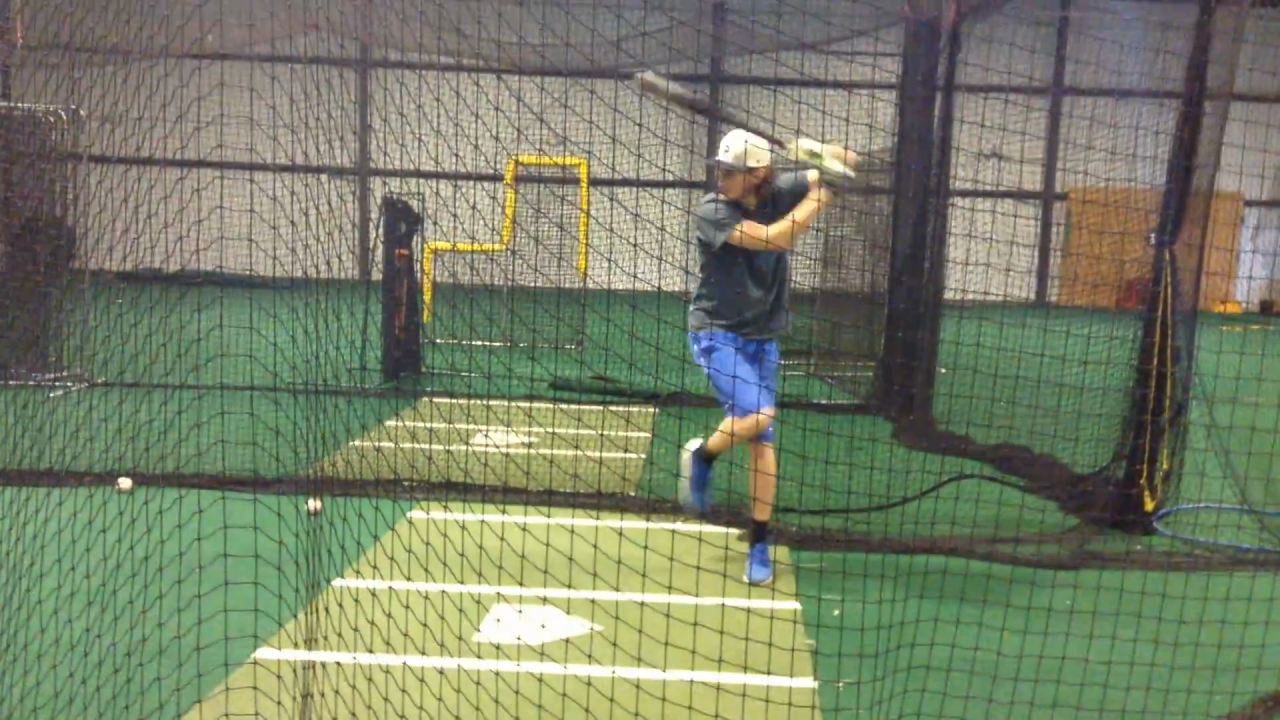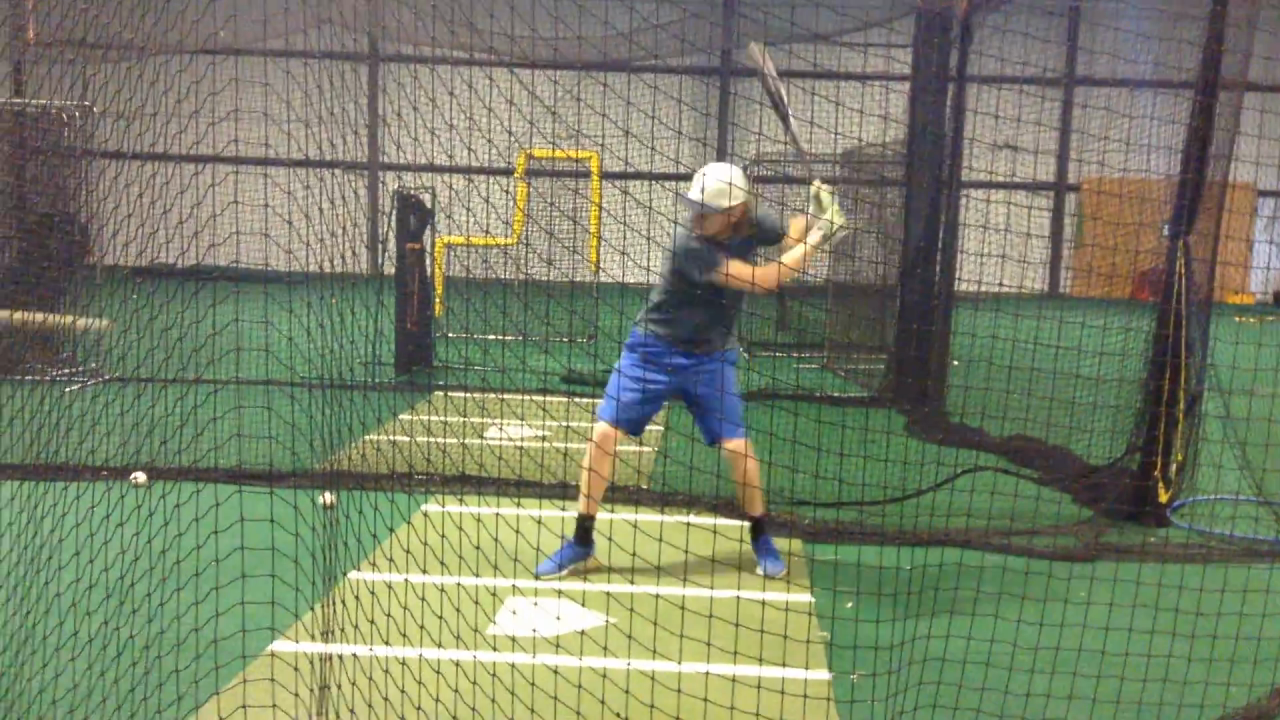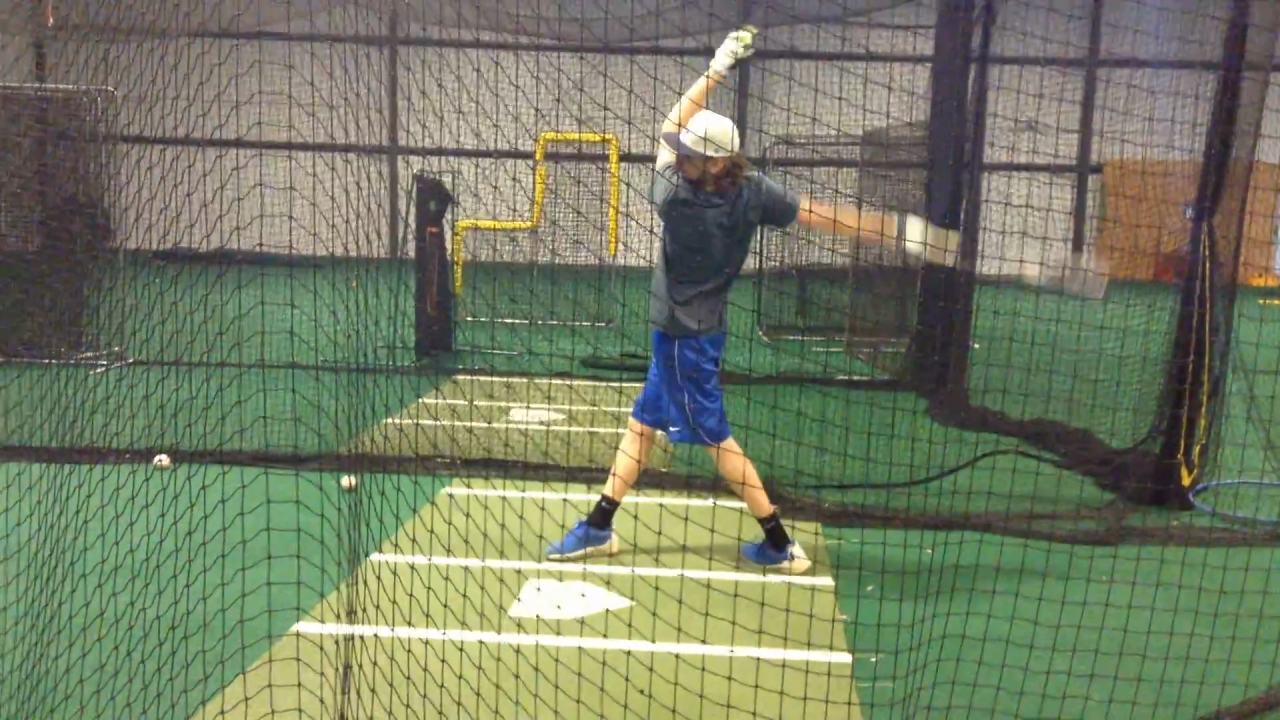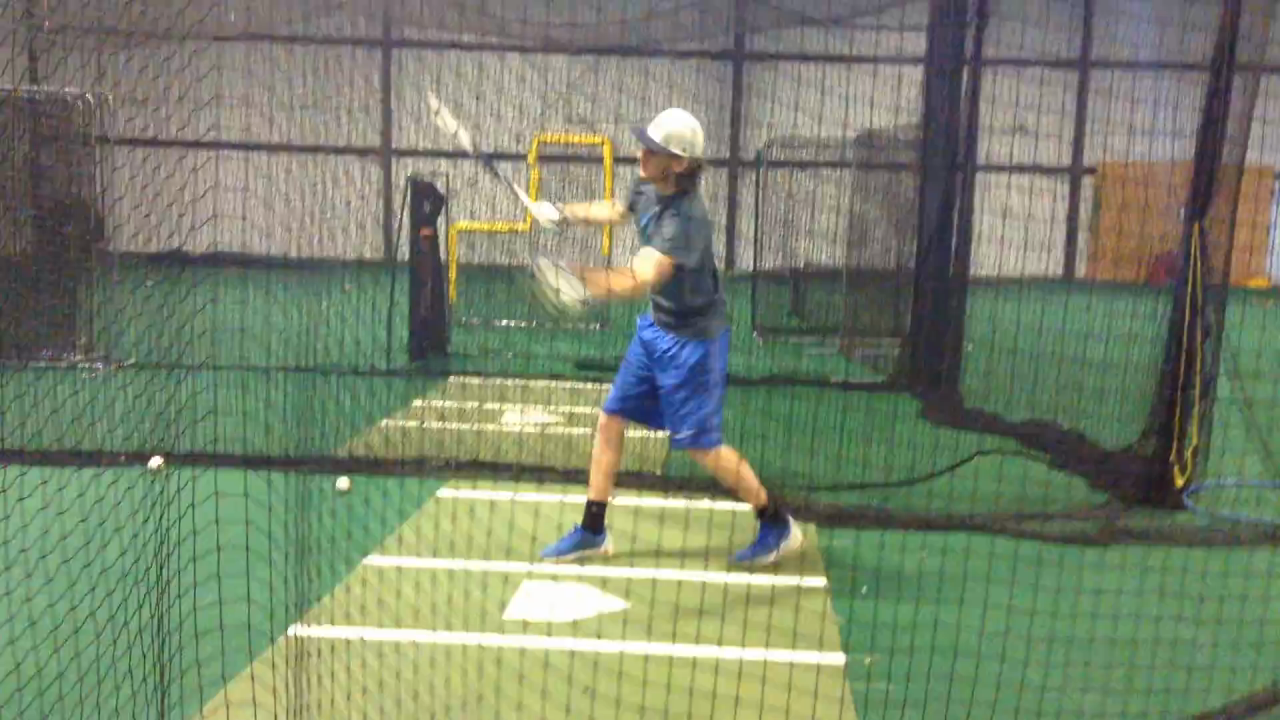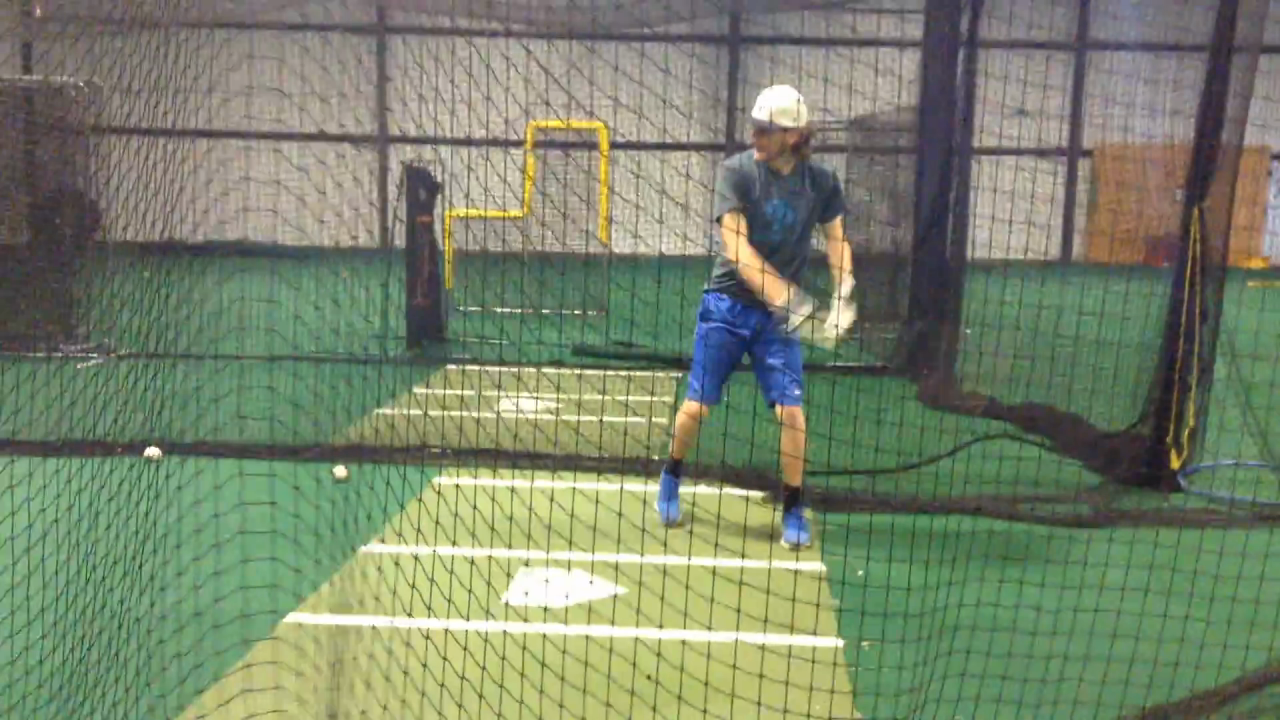
dt=0.7s
person 1, frame 1
left shoulder: (779, 193)
right shoulder: (711, 211)
left elbow: (846, 160)
right elbow: (775, 239)
left wrist: (825, 155)
right wrist: (821, 192)
left hip: (761, 338)
right hip: (716, 334)
left knee: (763, 443)
right knee: (757, 414)
left ankle: (759, 544)
right ankle: (702, 455)
person 1, frame 2
left shoulder: (752, 224)
right shoulder: (690, 244)
left elbow: (794, 233)
right elbow: (764, 279)
left wrist: (817, 216)
right wrist: (817, 237)
left hip: (710, 355)
right hip: (656, 346)
left knee: (737, 447)
right knee: (605, 433)
left ankle: (760, 537)
right ankle: (580, 543)
person 1, frame 3
left shoulder: (674, 197)
right shoulder: (757, 192)
left elbow: (669, 130)
right elbow: (825, 217)
left wrist: (715, 69)
right wrist: (900, 229)
left hip: (683, 332)
right hip: (691, 329)
left knee: (714, 437)
right knee: (643, 423)
left ankle: (781, 543)
right ankle: (597, 527)
person 1, frame 4
left shoulder: (684, 218)
right shoulder: (651, 190)
left elbow: (640, 280)
right elbow: (617, 209)
left wrist: (585, 283)
right wrist: (562, 212)
left hip: (693, 338)
right hip: (656, 327)
left knee: (702, 445)
right knee: (610, 419)
left ankle: (776, 524)
right ankle: (593, 530)
person 1, frame 5
left shoulder: (820, 180)
right shoulder: (735, 171)
left elbow: (835, 237)
right elbow: (735, 247)
left wrist: (843, 288)
right wrist: (782, 296)
left hip: (778, 314)
right hip: (726, 304)
left knee: (789, 411)
right knee: (696, 403)
left ankle: (792, 509)
right ankle: (671, 475)
